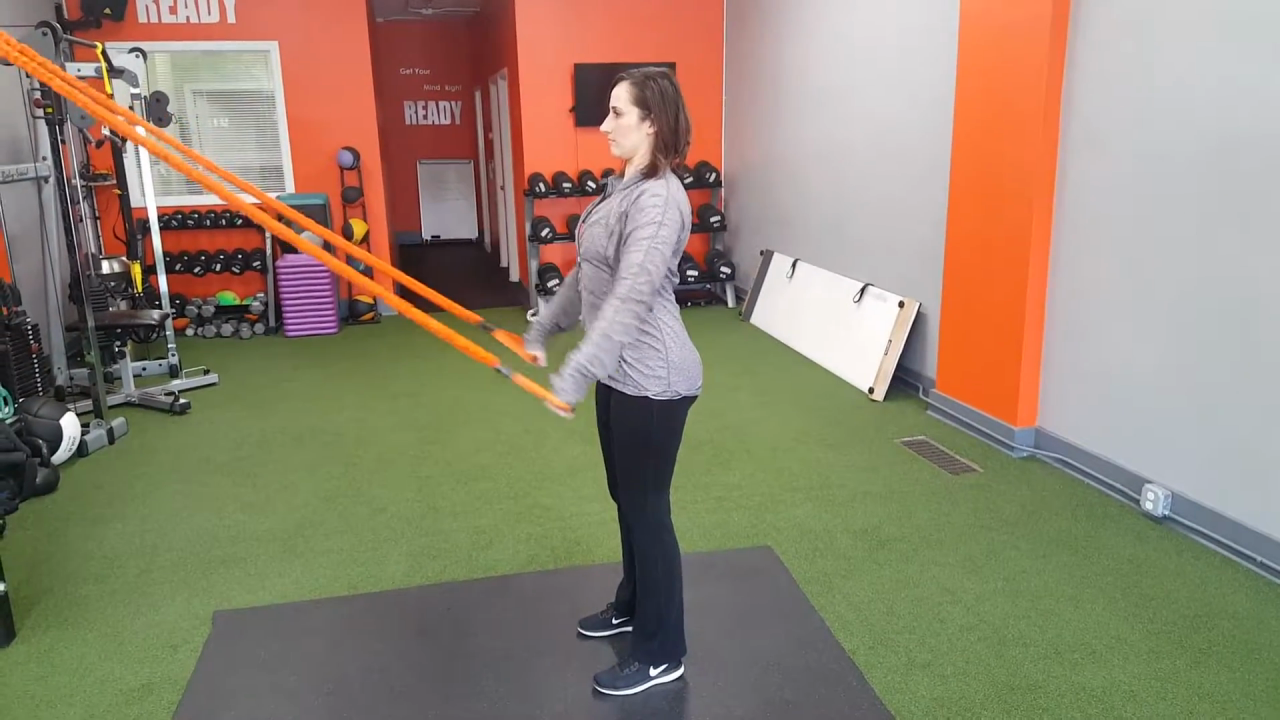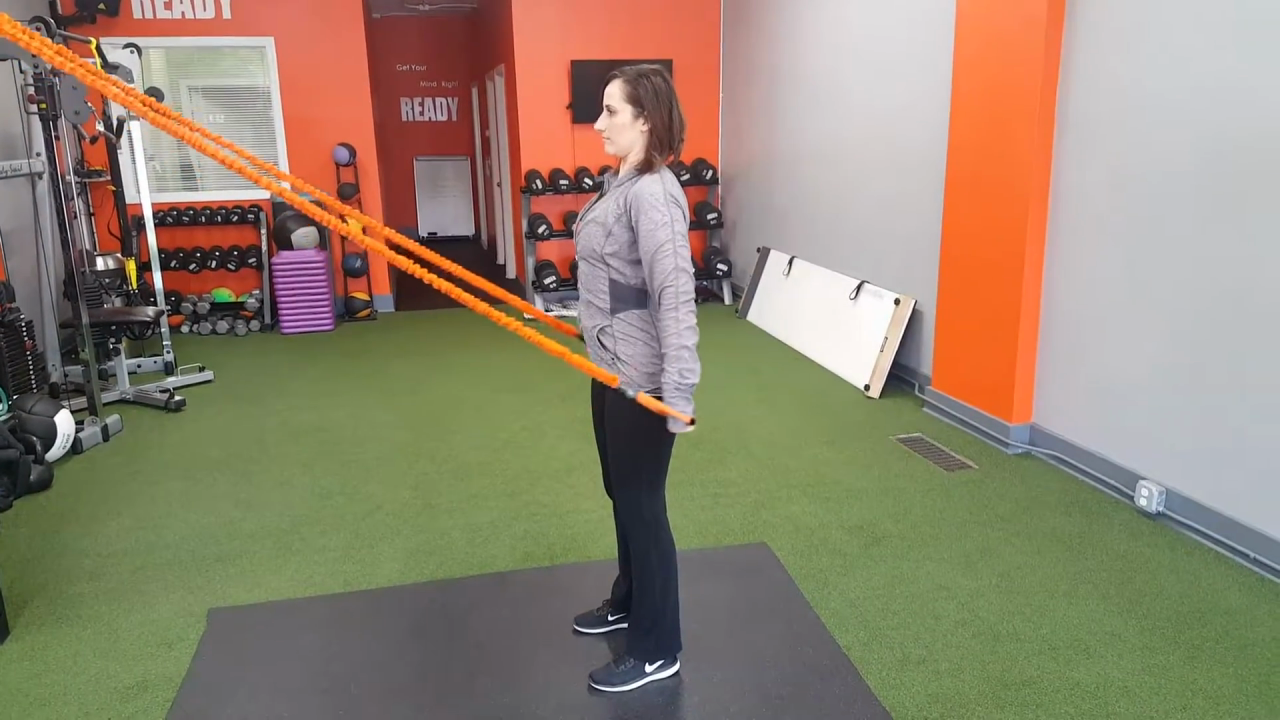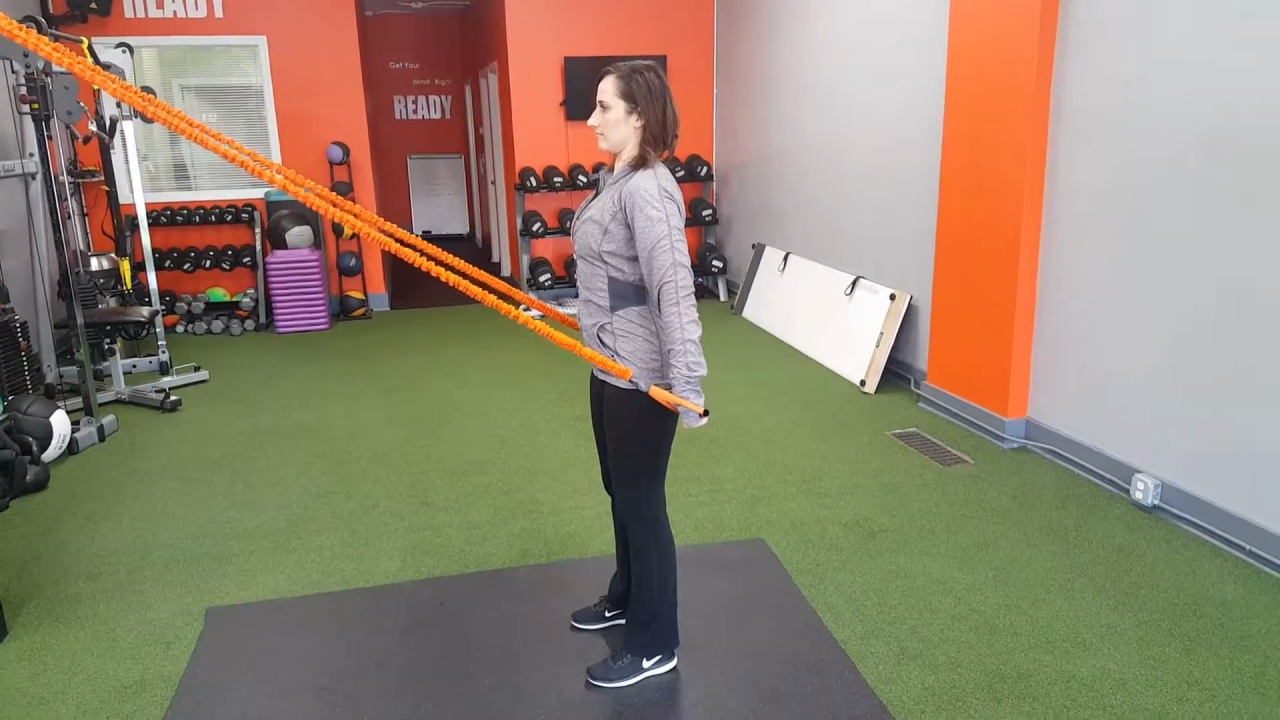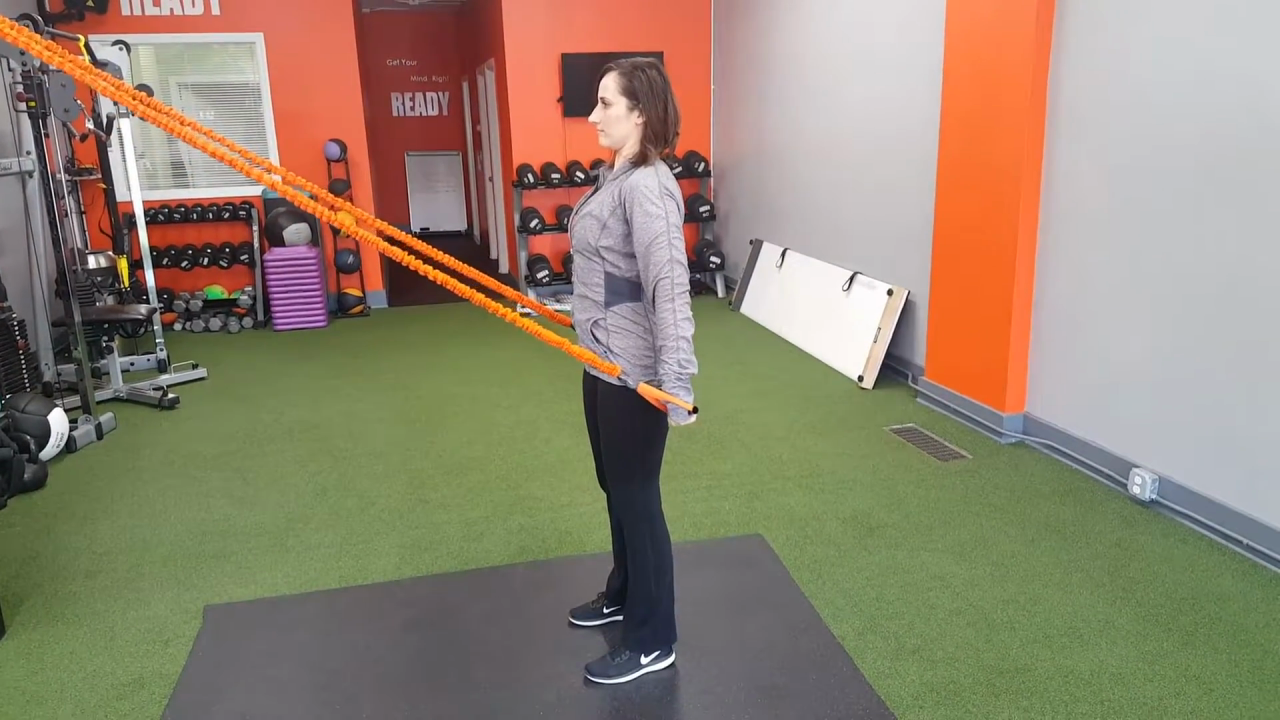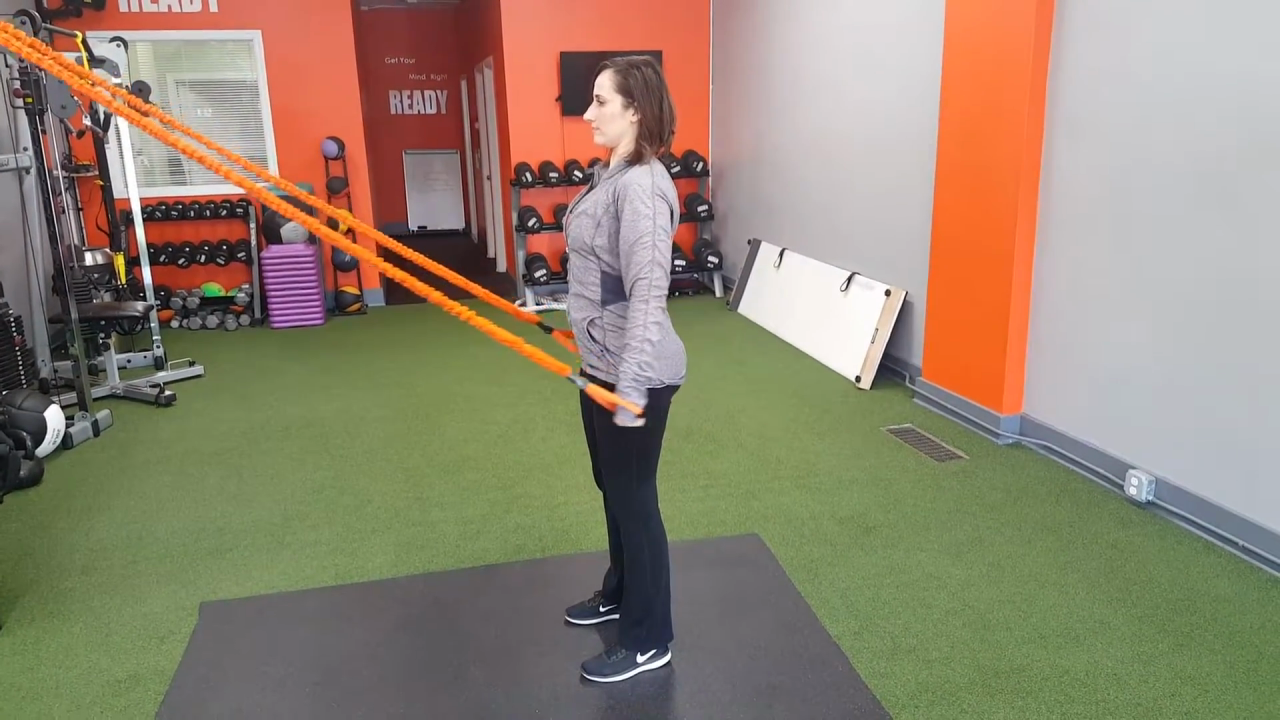
dt=0.5s
person 1, frame 1
left shoulder: (659, 199)
right shoulder: (623, 189)
left elbow: (630, 297)
right elbow: (587, 274)
left wrist: (574, 375)
right wrist: (540, 329)
left hip: (651, 382)
right hip: (622, 374)
left knee: (646, 507)
right knee: (626, 499)
left ankle: (662, 653)
right ankle: (633, 604)
person 1, frame 2
left shoulder: (651, 194)
right shoulder: (621, 184)
left elbow: (676, 293)
left wrist: (679, 389)
left hip: (642, 380)
right hip: (613, 370)
left knee: (641, 504)
right knee: (621, 494)
left ankle: (657, 651)
right ankle: (629, 599)
person 1, frame 3
left shoulder: (646, 189)
right shoulder: (616, 179)
left elbow: (674, 288)
left wrist: (687, 384)
right wrist: (588, 324)
left hip: (642, 376)
right hip: (611, 366)
left knee: (641, 501)
right knee: (619, 491)
left ankle: (654, 646)
right ankle: (625, 596)
person 1, frame 4
left shoulder: (646, 187)
right shoulder: (615, 175)
left elbow: (670, 286)
left wrist: (676, 382)
right wrist: (586, 324)
left hip: (635, 374)
right hip: (604, 363)
left knee: (636, 498)
right knee: (615, 488)
left ankle: (652, 642)
right ankle: (624, 593)
person 1, frame 5
left shoulder: (641, 187)
right shoulder: (612, 174)
left elbow: (647, 290)
left wrist: (632, 384)
left hip: (631, 373)
right hip: (601, 362)
left knee: (633, 497)
right knee: (612, 486)
left ankle: (648, 641)
right ankle: (620, 591)
